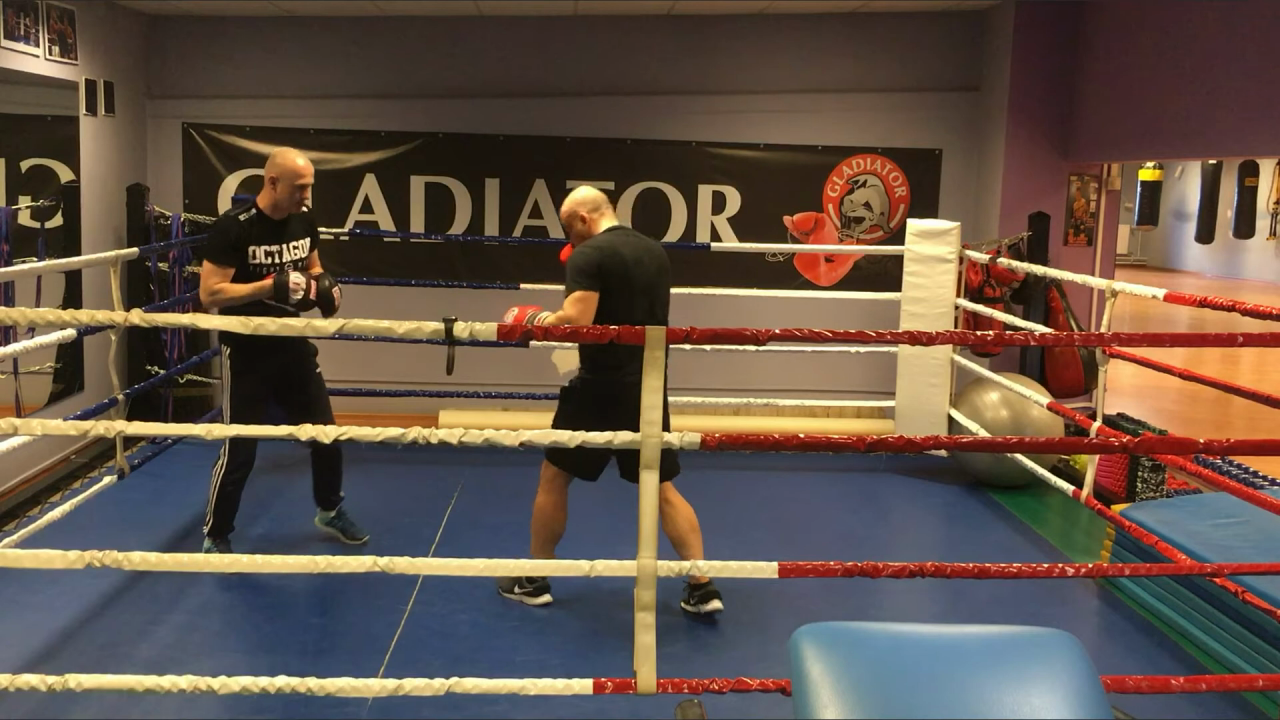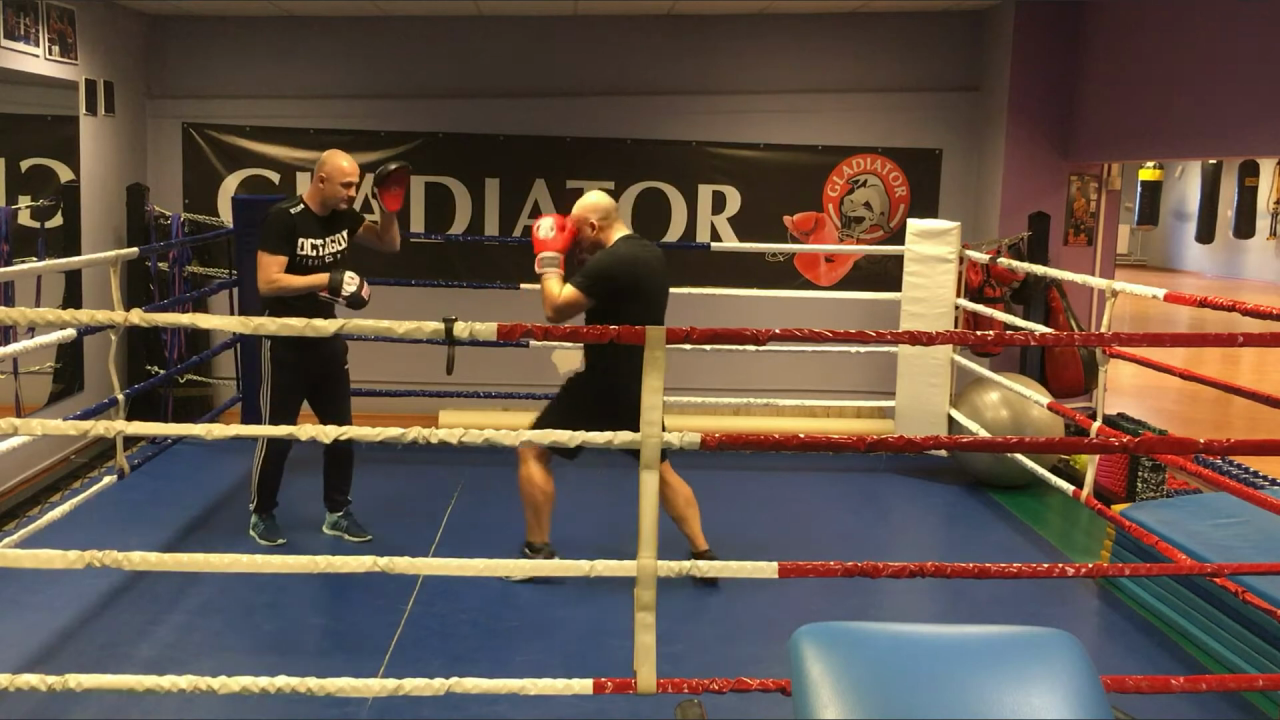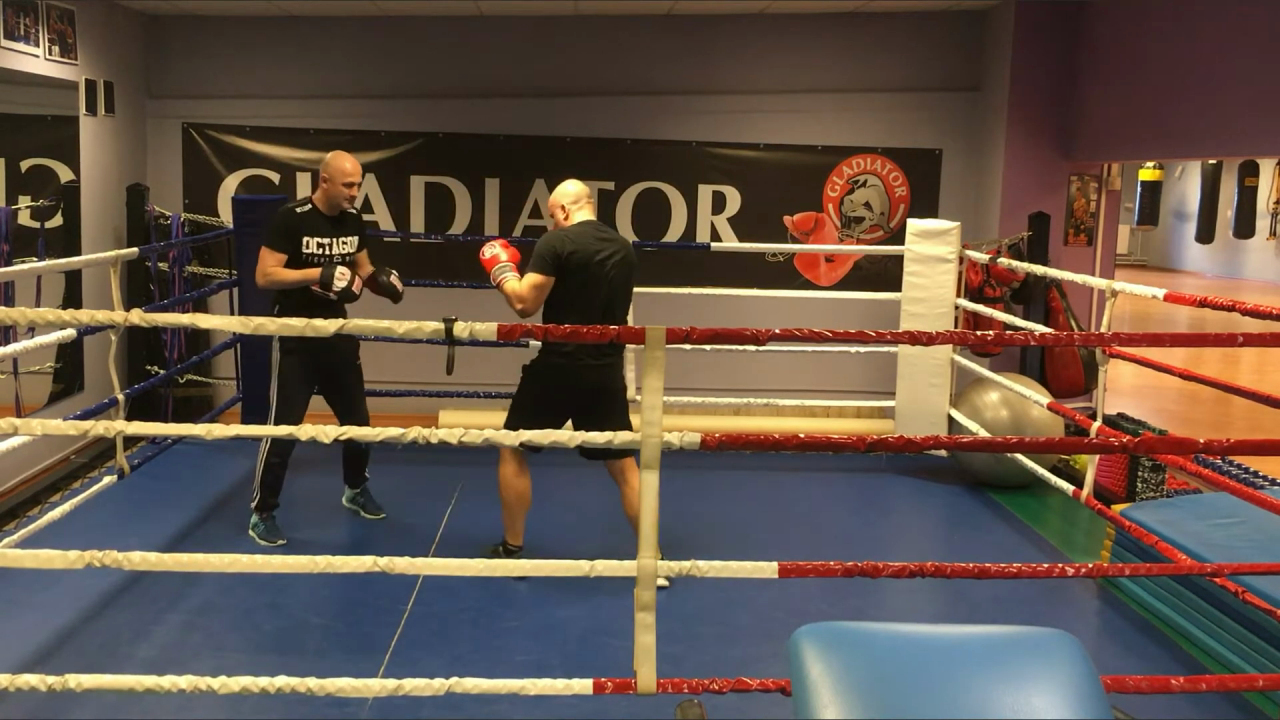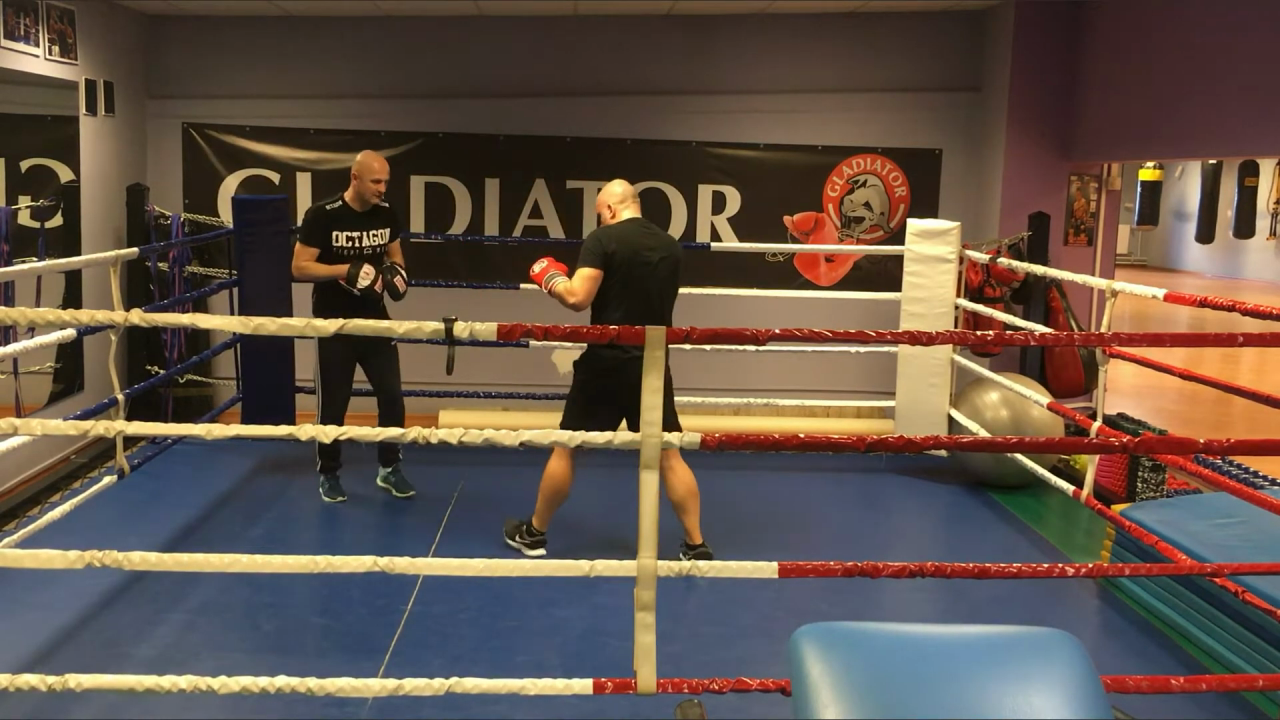
dt=1s
person 1, frame 1
left shoulder: (590, 253)
right shoulder: (655, 252)
left elbow: (576, 321)
left wrist: (533, 319)
left hip: (603, 387)
left knee: (554, 477)
right knee: (662, 489)
left ankle: (534, 580)
right ankle: (701, 586)
person 1, frame 2
left shoulder: (612, 261)
right shoulder: (650, 254)
left elbow: (555, 310)
left wrist: (548, 257)
right wrist: (573, 251)
left hip: (605, 382)
right hip: (644, 382)
left knee: (532, 452)
right knee: (659, 469)
left ankle: (538, 550)
right ankle: (703, 555)
person 1, frame 3
left shoulder: (557, 243)
right shoulder: (625, 249)
left elbow: (524, 303)
left wrist: (501, 269)
left hip: (558, 368)
right hip: (606, 373)
left knee: (513, 453)
right knee: (623, 467)
left ankle: (512, 550)
person 1, frame 4
left shoulder: (603, 239)
right shoulder: (670, 246)
left elbow: (577, 298)
left wrist: (552, 278)
left hip: (606, 362)
left knee: (566, 448)
right knee: (668, 455)
left ankle: (534, 533)
right ankle: (696, 547)
person 2, frame 1
left shoulder: (304, 219)
right shoulder: (233, 226)
right elbow: (210, 294)
left wrist: (323, 285)
right wrist: (272, 286)
left hip: (294, 348)
right hip: (246, 355)
left knee: (326, 436)
right knee: (239, 451)
left ankle: (330, 511)
right ankle: (215, 537)
person 2, frame 2
left shoulder: (344, 215)
right shoulder: (283, 218)
left elbow: (389, 245)
right elbow: (267, 283)
left wrist: (388, 206)
right wrist: (327, 279)
left hip: (327, 339)
right hip: (285, 344)
left knee: (341, 431)
right knee: (278, 434)
left ankle: (337, 512)
right ankle: (261, 514)
person 2, frame 3
left shoulder: (353, 220)
right shoulder: (291, 218)
left elbow: (360, 266)
right elbow: (264, 275)
left wrist: (378, 279)
right wrist: (318, 274)
left hip: (338, 334)
right hip: (296, 339)
left knee: (357, 421)
right knee: (283, 428)
left ankle: (355, 490)
right ankle: (262, 514)
person 2, frame 4
left shoulder: (387, 213)
right shoulder: (322, 215)
right elbow: (299, 267)
left wrist: (396, 273)
right wrist: (347, 271)
left hip: (375, 321)
right hip: (333, 324)
left knee: (392, 397)
right knee: (333, 405)
left ankle: (390, 468)
right ankle: (328, 474)
